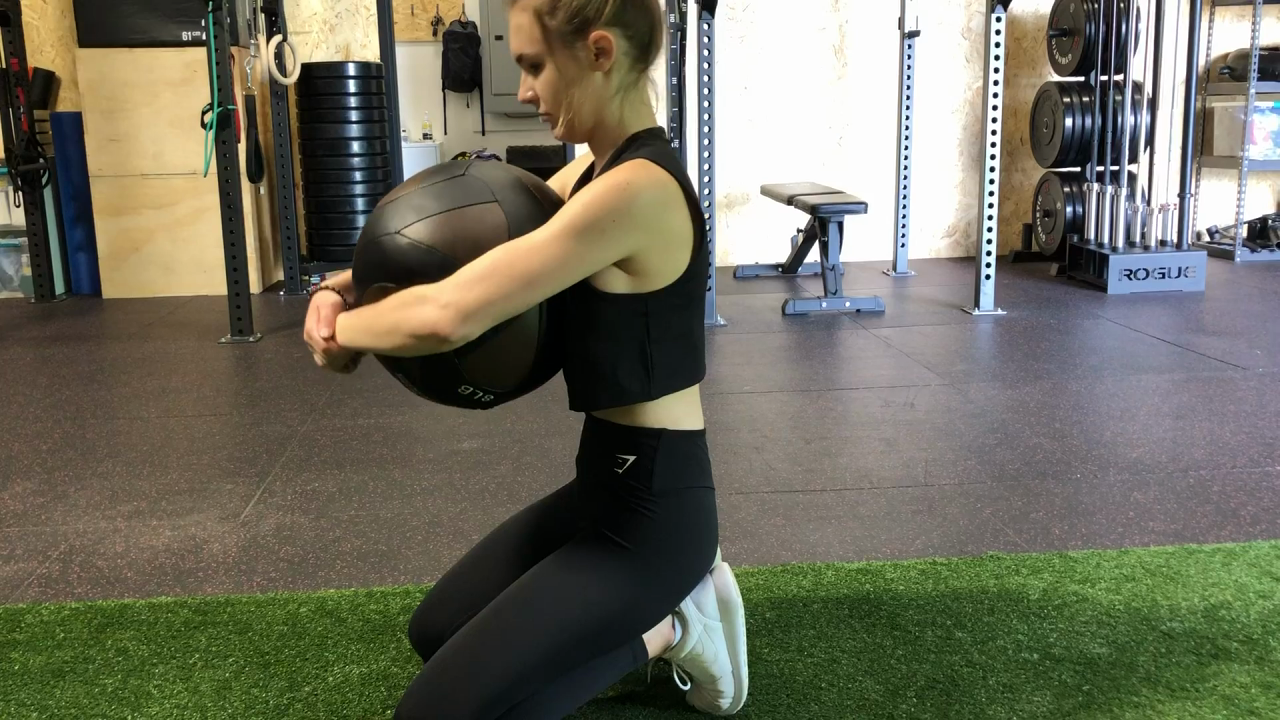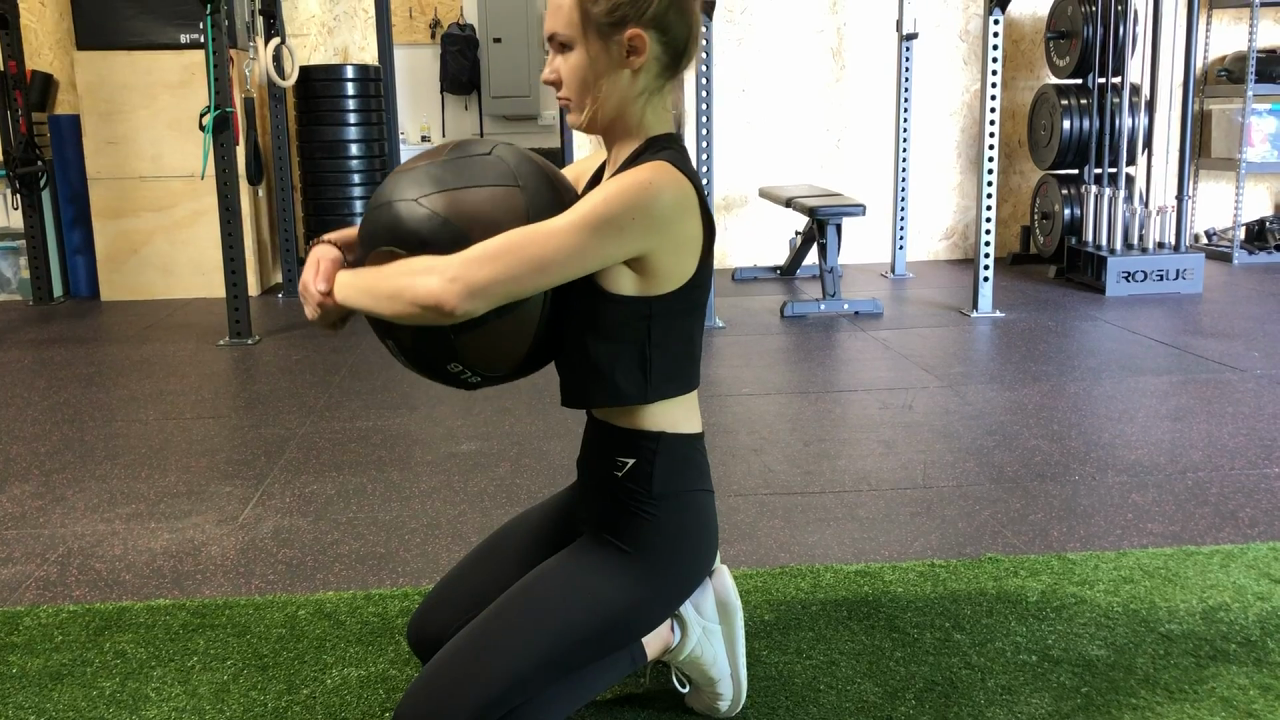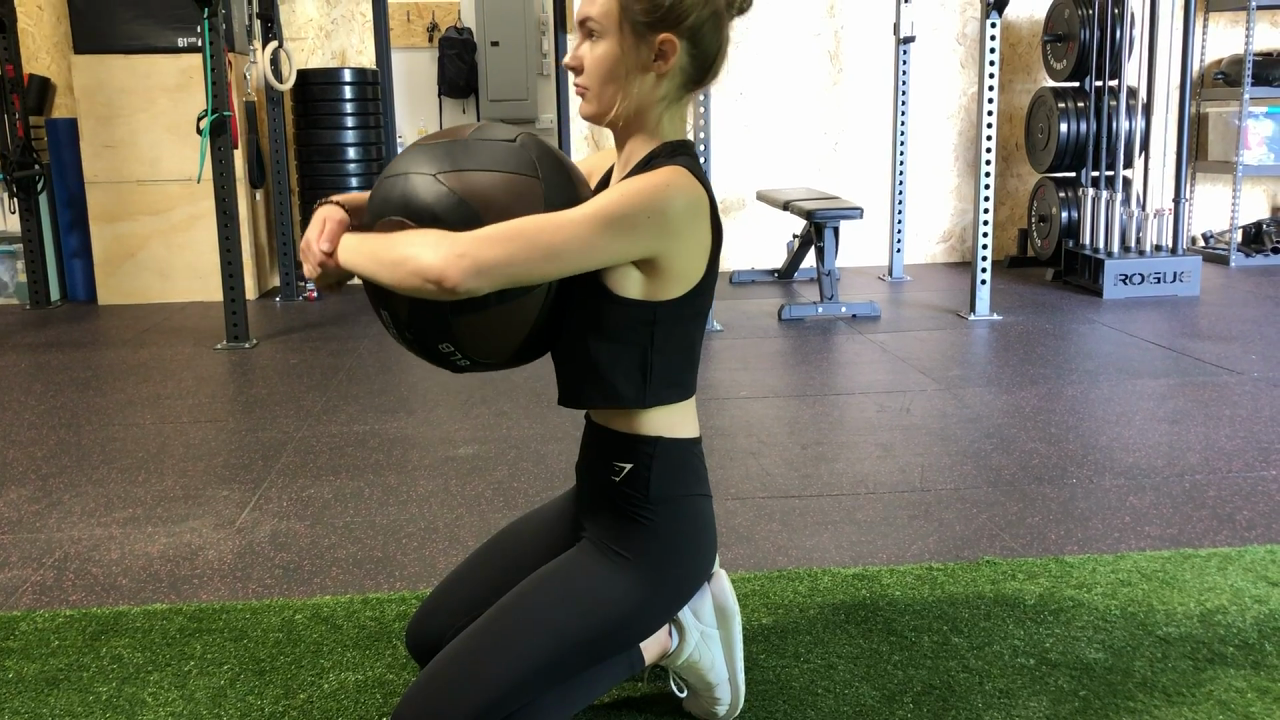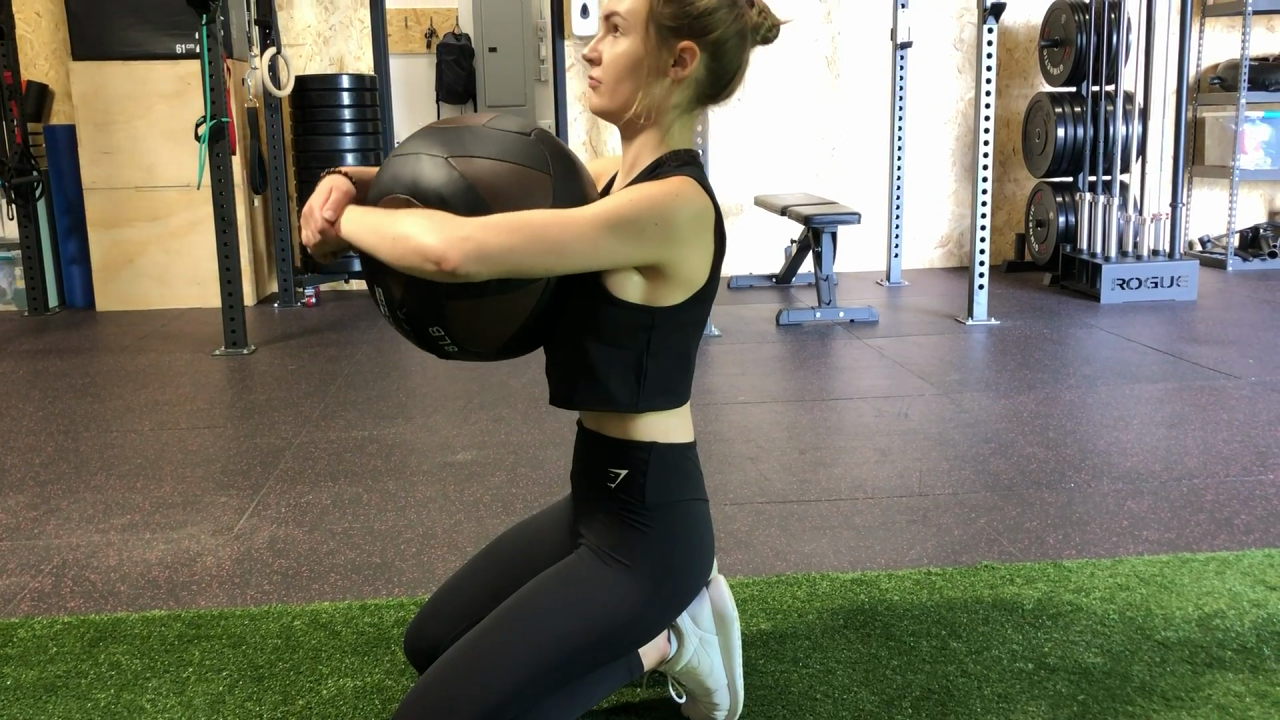
dt=0.3s
person 1, frame 1
left shoulder: (638, 188)
right shoulder: (599, 170)
left elbow: (449, 314)
left wrist: (343, 332)
right wrist: (344, 286)
left hip: (652, 508)
right hip: (608, 479)
right knee: (434, 631)
left ankle: (665, 628)
right ankle: (660, 607)
person 1, frame 2
left shoulder: (653, 190)
right shoulder: (610, 168)
left elbow: (451, 289)
left wrist: (339, 284)
right wrist: (342, 241)
left hip: (652, 511)
right hip: (607, 482)
right knee: (434, 635)
left ankle: (664, 630)
right ankle: (659, 608)
person 1, frame 3
left shoulder: (665, 195)
right shoulder: (616, 170)
left elbow: (454, 266)
left wrist: (344, 249)
right wrist: (345, 209)
left hip: (651, 515)
right hip: (607, 487)
right knee: (430, 637)
left ankle: (659, 636)
right ankle: (656, 616)
person 1, frame 4
left shoulder: (672, 203)
right shoulder: (619, 176)
left elbow: (457, 249)
left wrist: (344, 221)
right wrist: (354, 180)
left hip: (647, 522)
right hip: (601, 495)
right knee: (431, 645)
left ankle: (661, 642)
right ankle: (660, 617)
